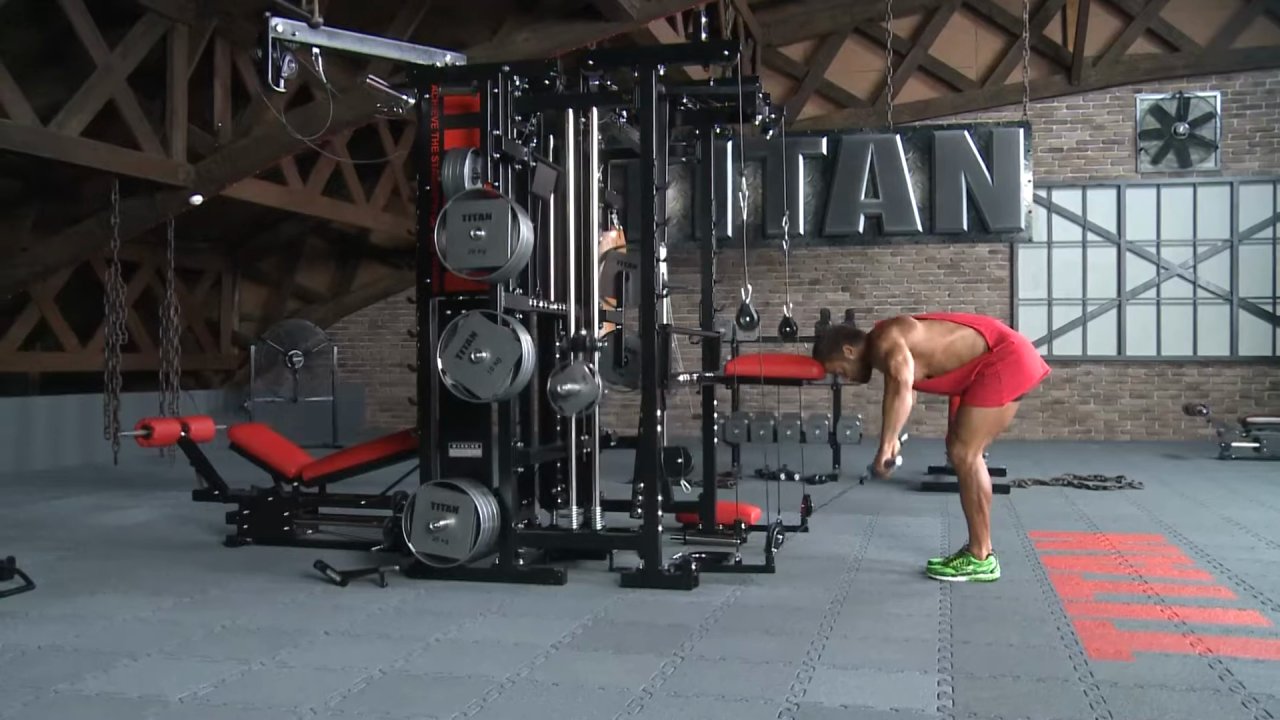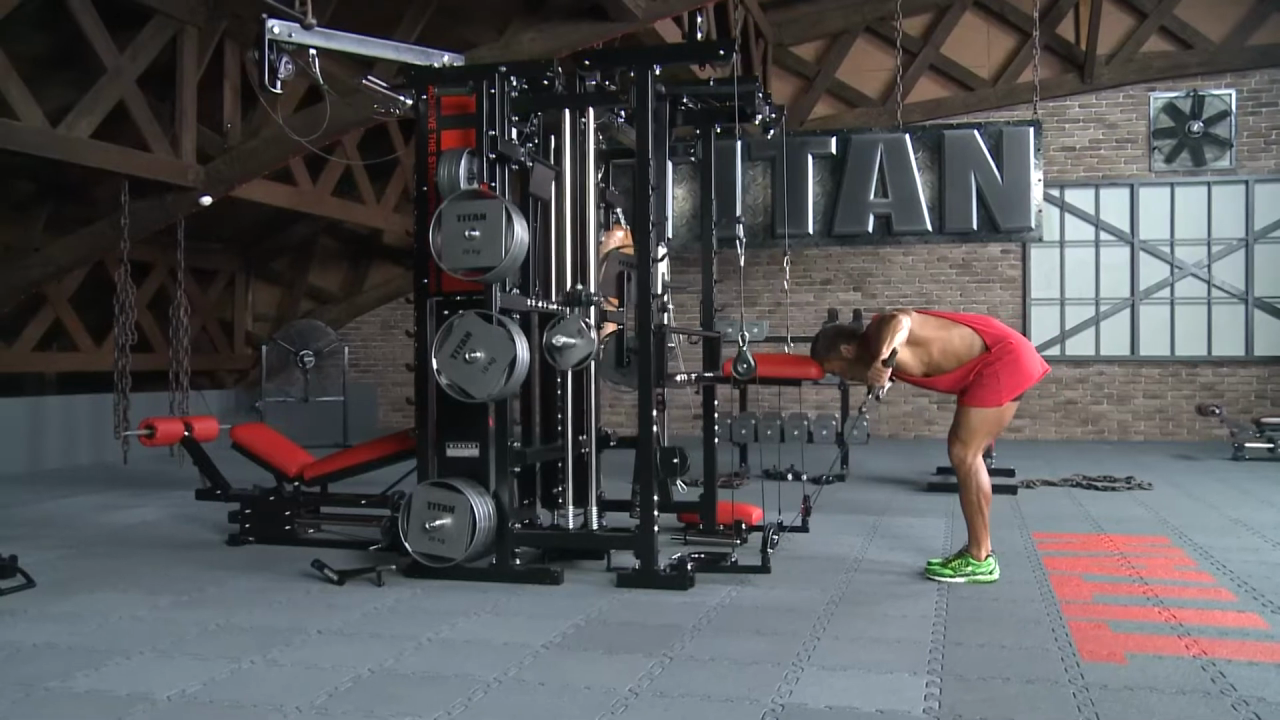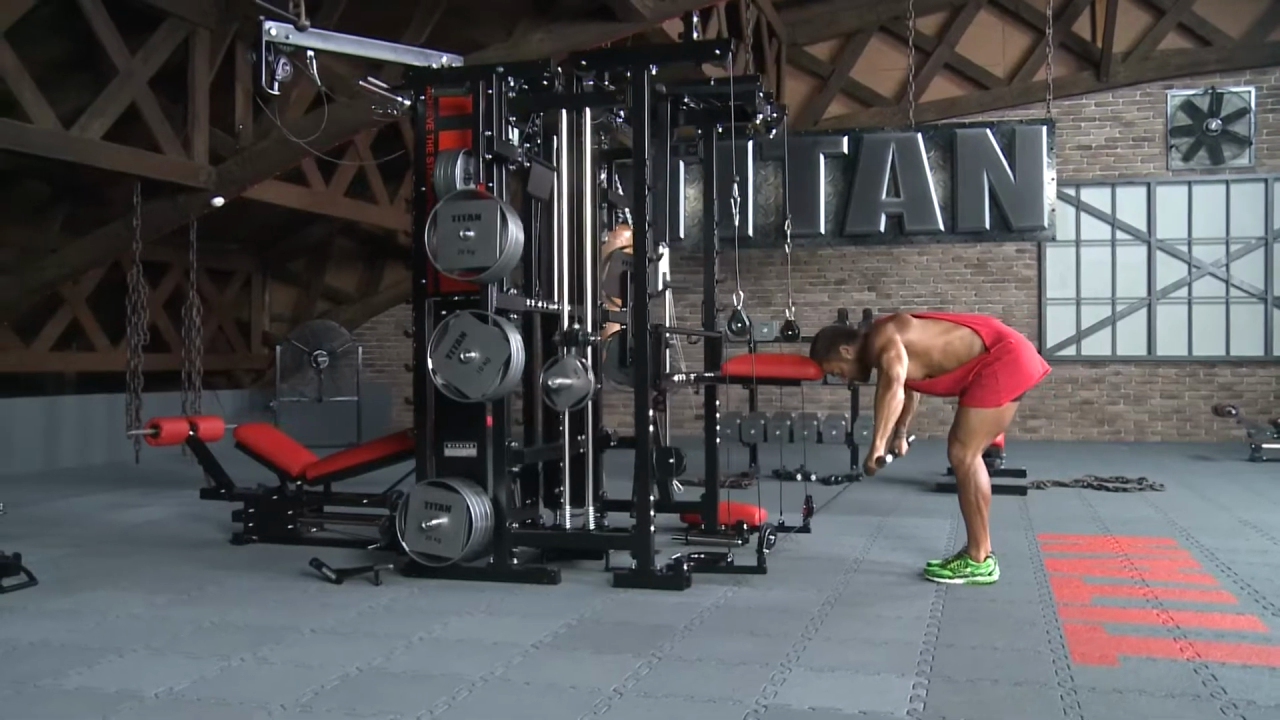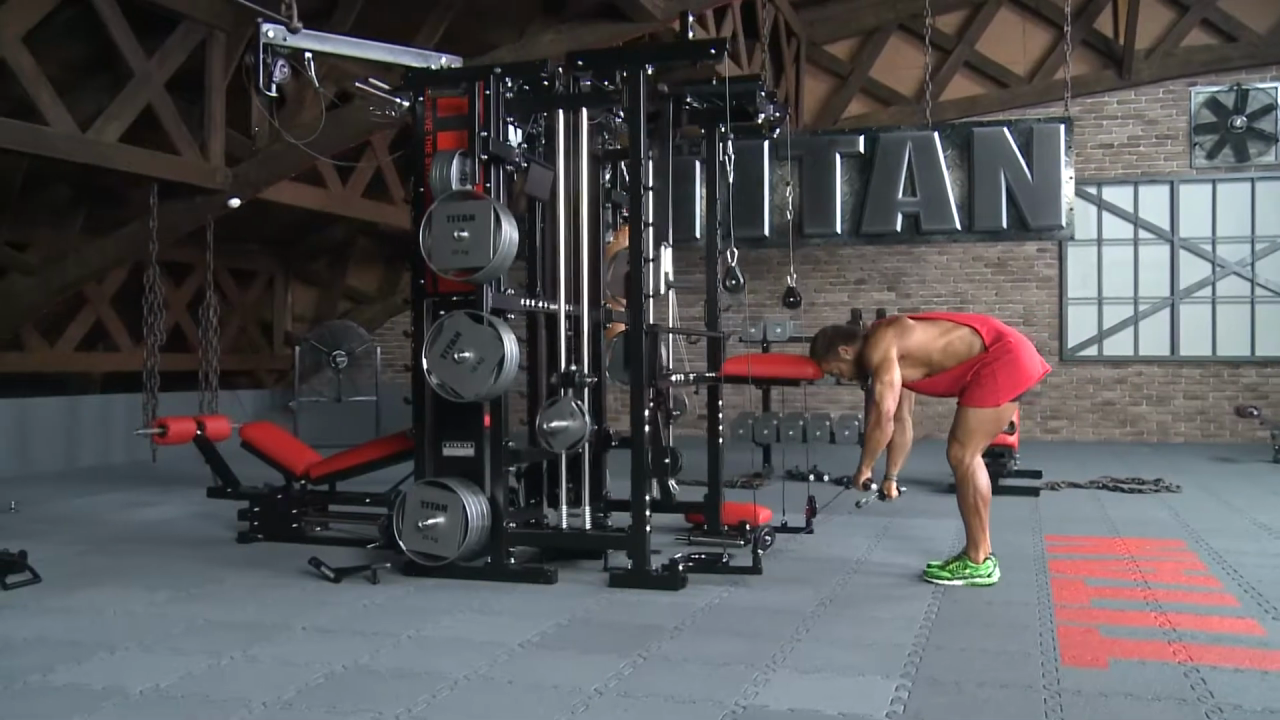
dt=0.5s
person 1, frame 1
left shoulder: (883, 341)
right shoulder: (887, 344)
left elbow: (901, 382)
right elbow: (904, 388)
left wrist: (885, 448)
right wrist: (894, 438)
left hip: (1004, 360)
right hip: (1003, 357)
left knee: (964, 455)
right knee: (964, 452)
left ankle: (981, 559)
right ankle: (980, 550)
person 1, frame 2
left shoulder: (878, 334)
right shoulder: (881, 340)
left elbow: (898, 320)
left wrist: (881, 359)
left hip: (1002, 360)
right hip: (1004, 357)
left knee: (964, 456)
right knee: (965, 453)
left ankle: (980, 560)
right ankle: (979, 551)
person 1, frame 3
left shoulder: (880, 340)
right shoulder: (888, 344)
left elbow: (892, 386)
right elbow: (907, 390)
left wrist: (878, 446)
right wrist: (900, 436)
left hip: (1004, 360)
right hip: (1006, 356)
left knee: (963, 456)
right knee: (966, 454)
left ankle: (979, 562)
right ankle: (980, 552)
person 1, frame 4
left shoulder: (878, 347)
right shoulder: (892, 357)
left elbow: (882, 414)
right elbow: (900, 420)
left wrist: (864, 469)
right wrist: (891, 476)
left hip: (1002, 360)
right hip: (1006, 357)
left knee: (962, 456)
right knee: (966, 455)
left ankle: (979, 563)
right ankle: (979, 554)
